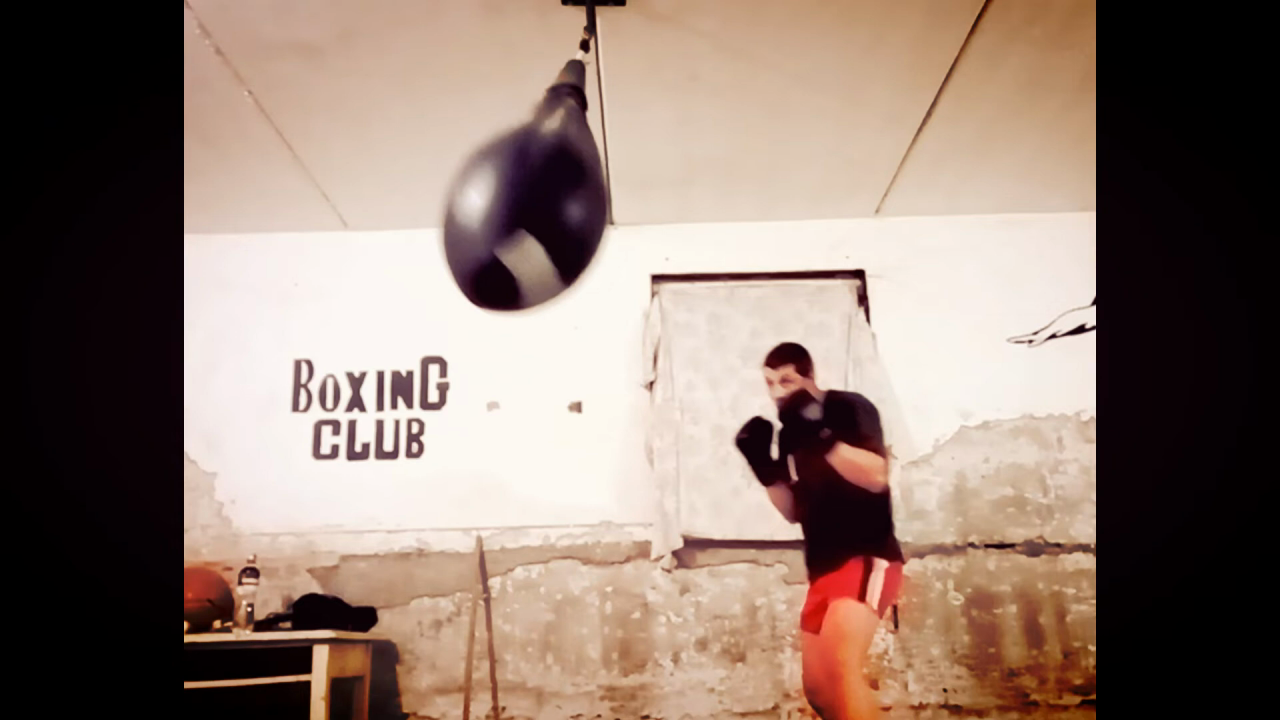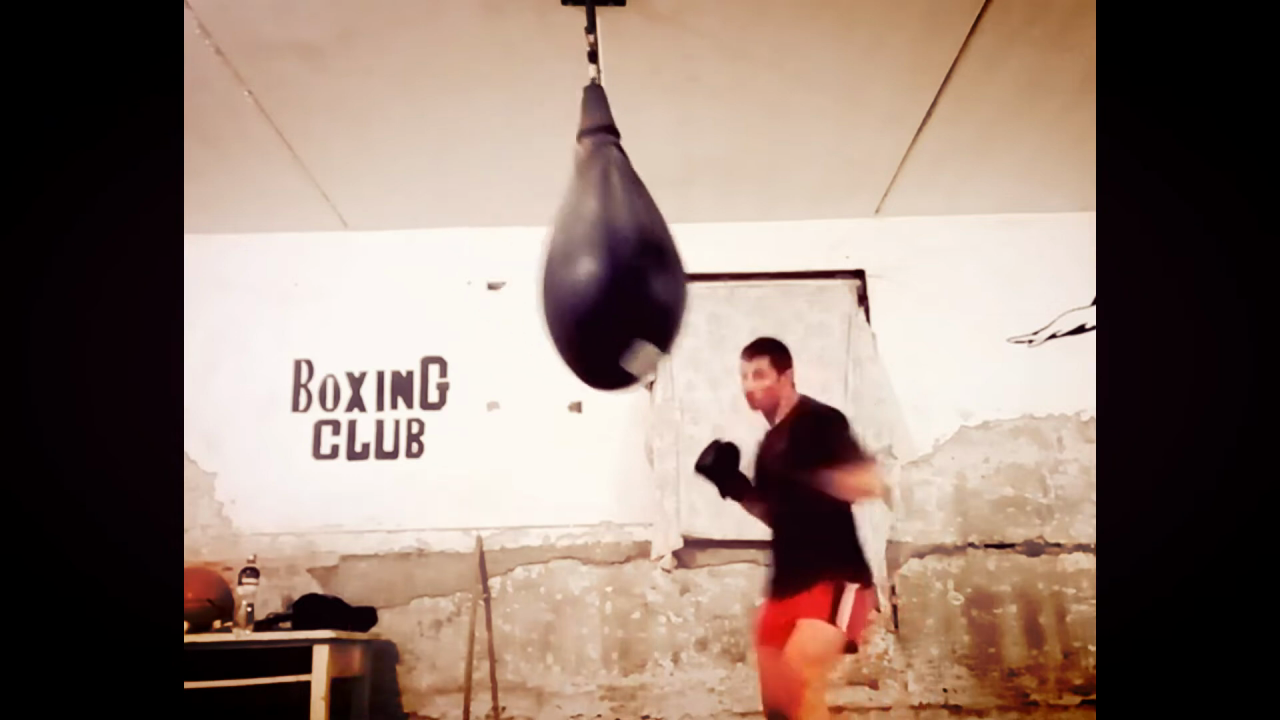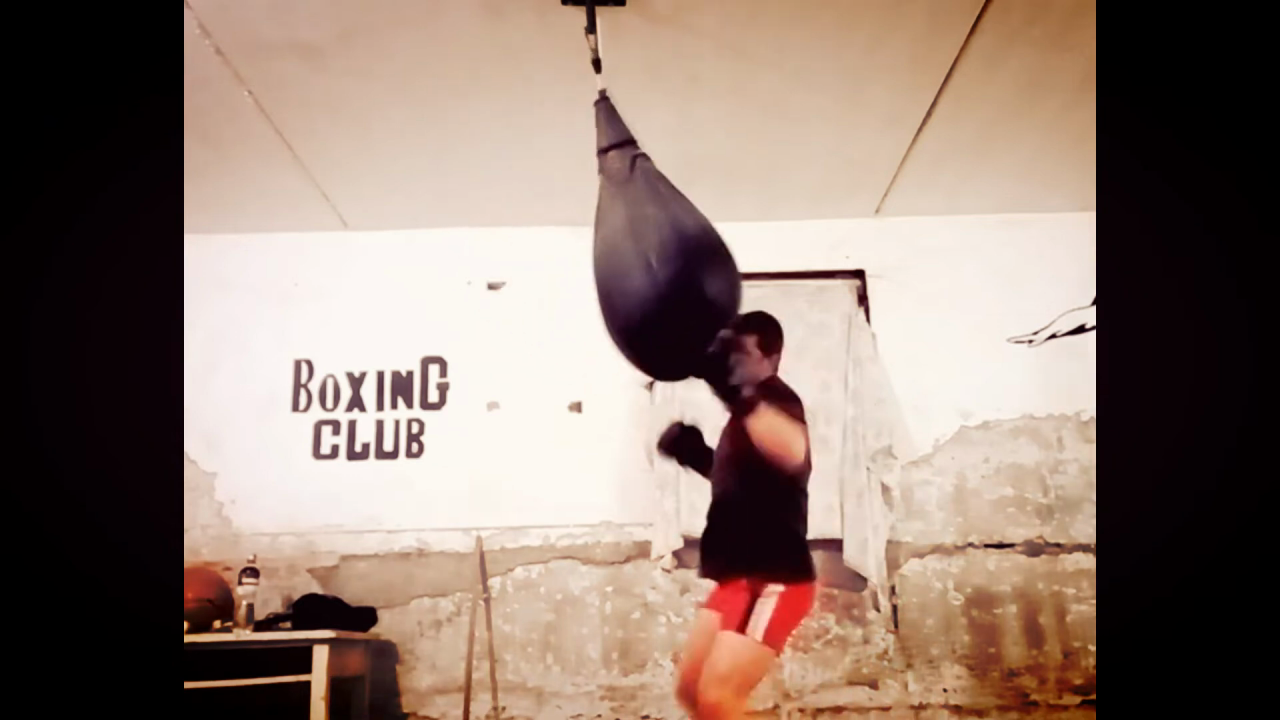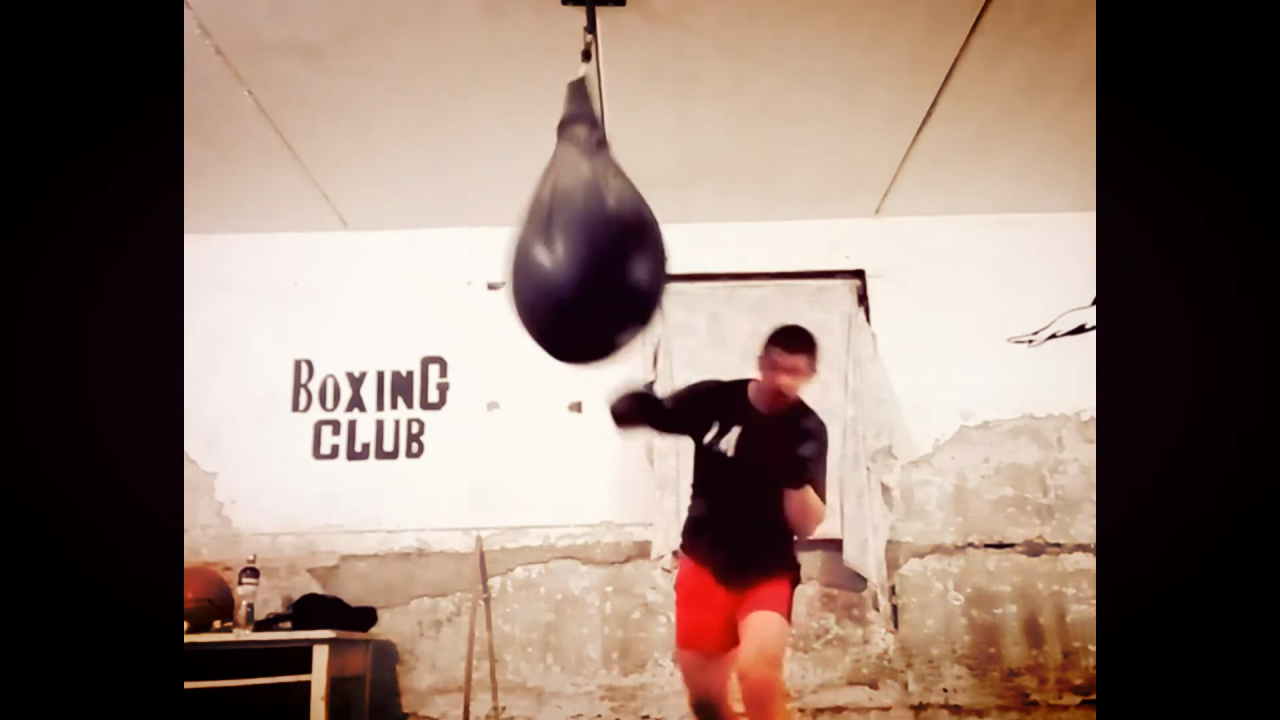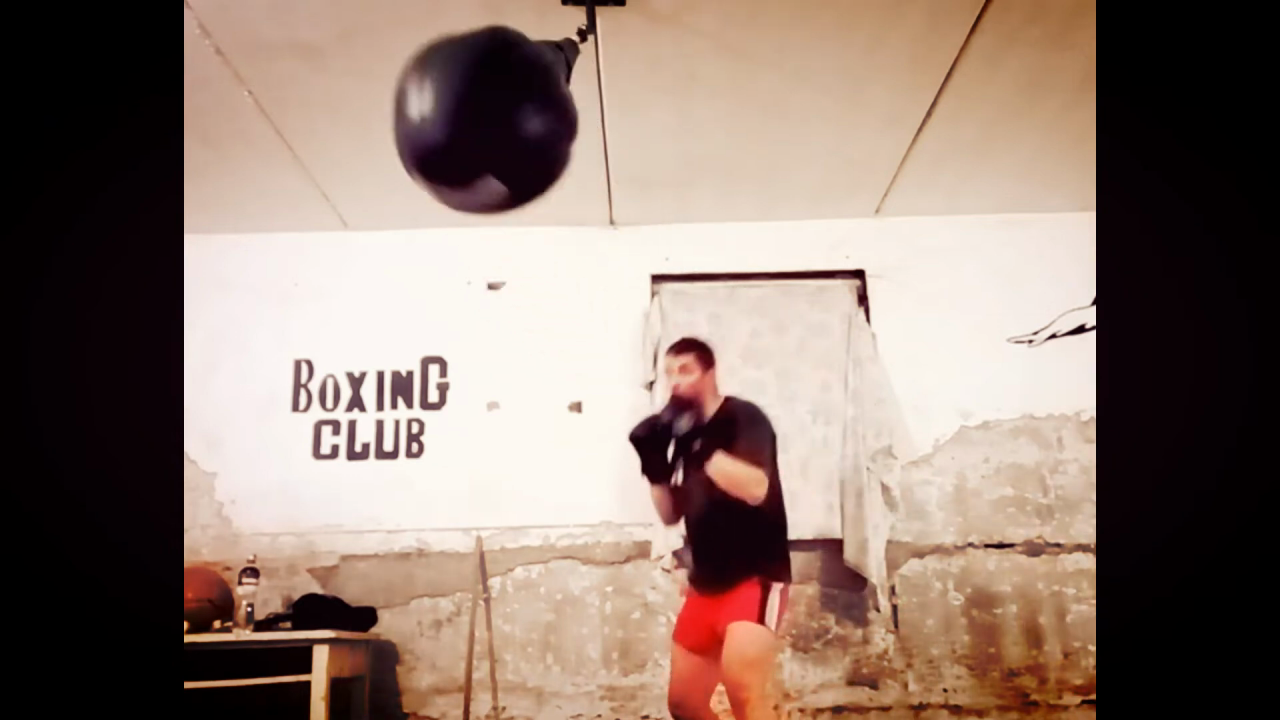
dt=0.3s
person 1, frame 1
left shoulder: (852, 410)
right shoulder: (790, 434)
left elbow: (876, 476)
right elbow: (794, 511)
left wrist: (822, 436)
right wrist: (762, 464)
left hip: (868, 560)
right hip: (824, 569)
left knee: (841, 663)
right knee: (818, 689)
person 1, frame 2
left shoulder: (820, 422)
right shoulder: (773, 440)
left elbow: (872, 483)
left wrist: (816, 476)
right wrist: (731, 481)
left hip: (835, 580)
right hip: (788, 585)
left knee: (800, 679)
person 1, frame 3
left shoulder: (775, 399)
right shoulder: (745, 409)
left elbow: (794, 452)
left wrist: (741, 394)
right wrist: (696, 454)
left hip: (770, 581)
right hip: (735, 576)
person 1, frame 4
left shoulder: (805, 429)
right shoulder: (714, 399)
left elbow: (806, 525)
right elbow: (646, 412)
left wrist: (798, 474)
right wrist: (634, 411)
left hip: (767, 575)
right hip: (704, 570)
left knee: (758, 677)
person 1, frame 5
left shoulder: (744, 418)
right shoulder: (681, 430)
left elbow: (755, 488)
right elbow: (669, 515)
left wrist: (698, 445)
right wrist: (653, 464)
left hip: (756, 578)
right hip: (706, 584)
left knee: (742, 683)
